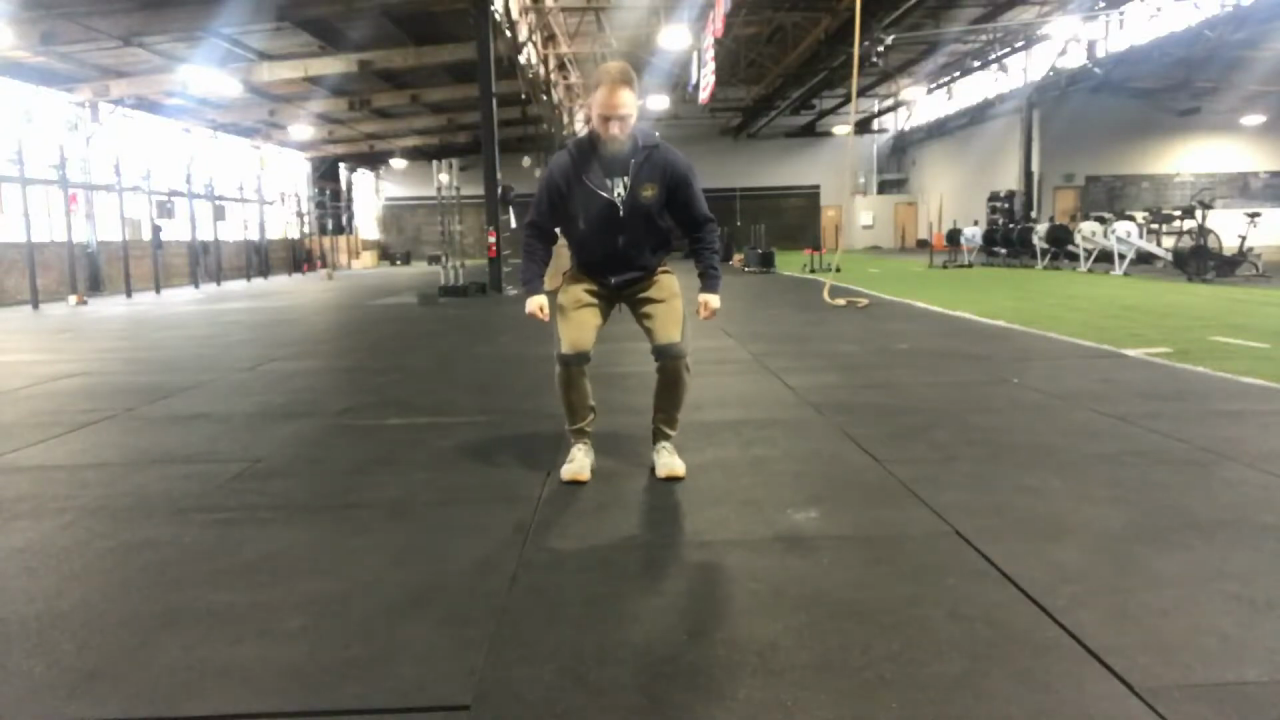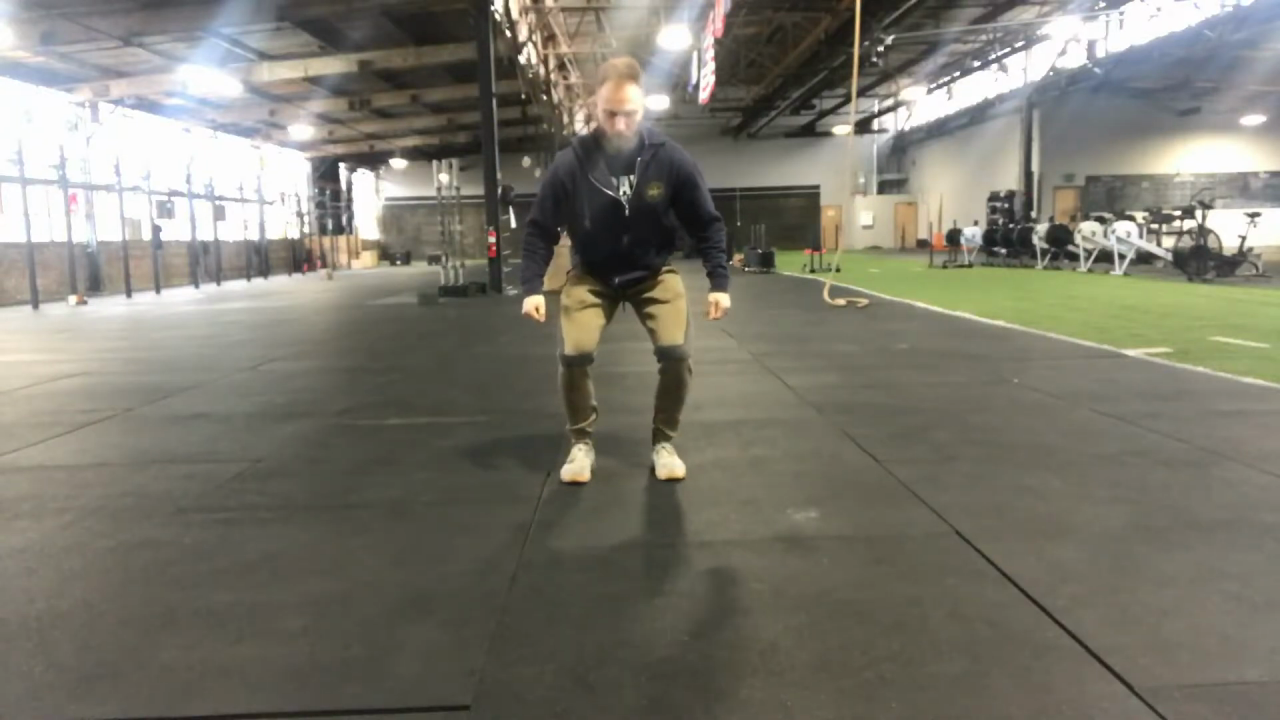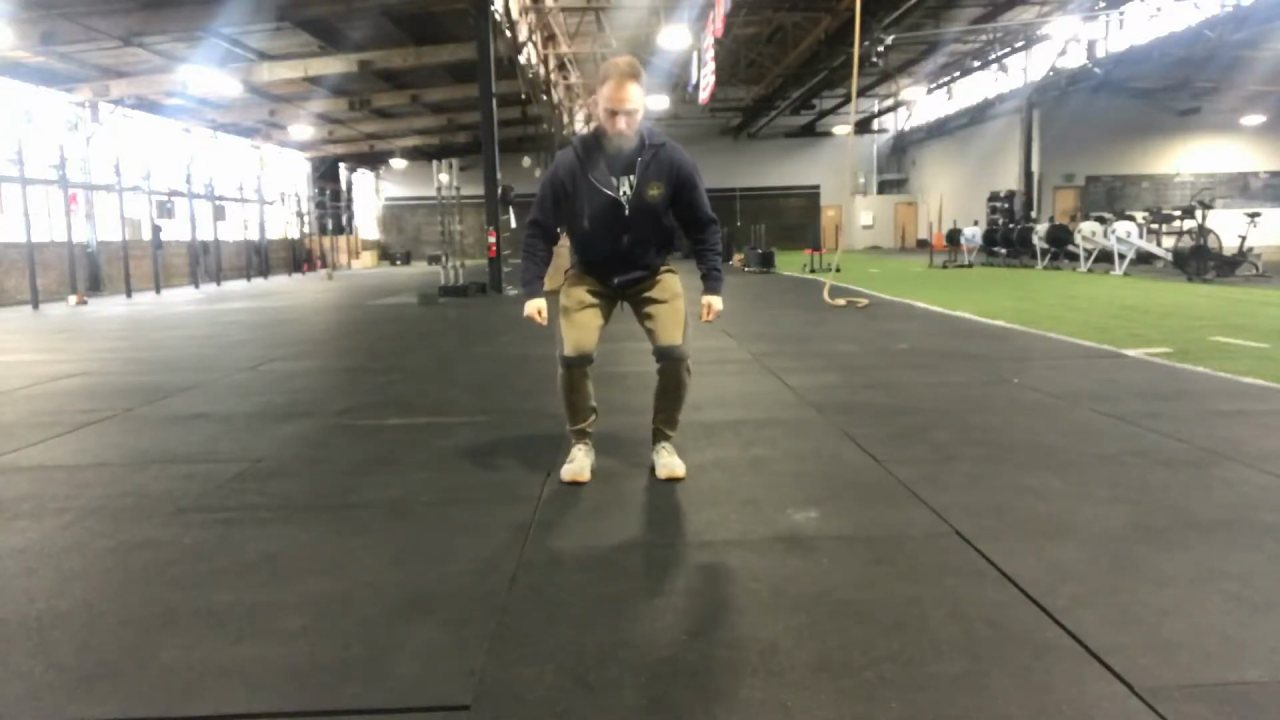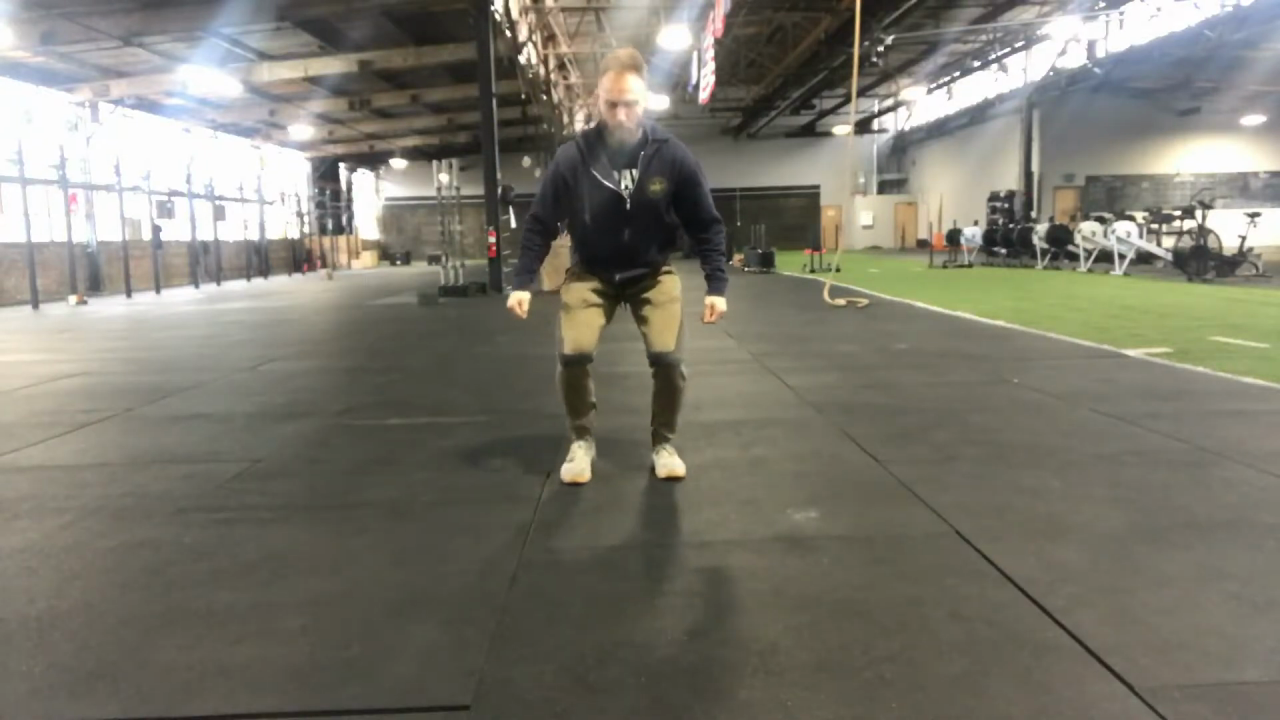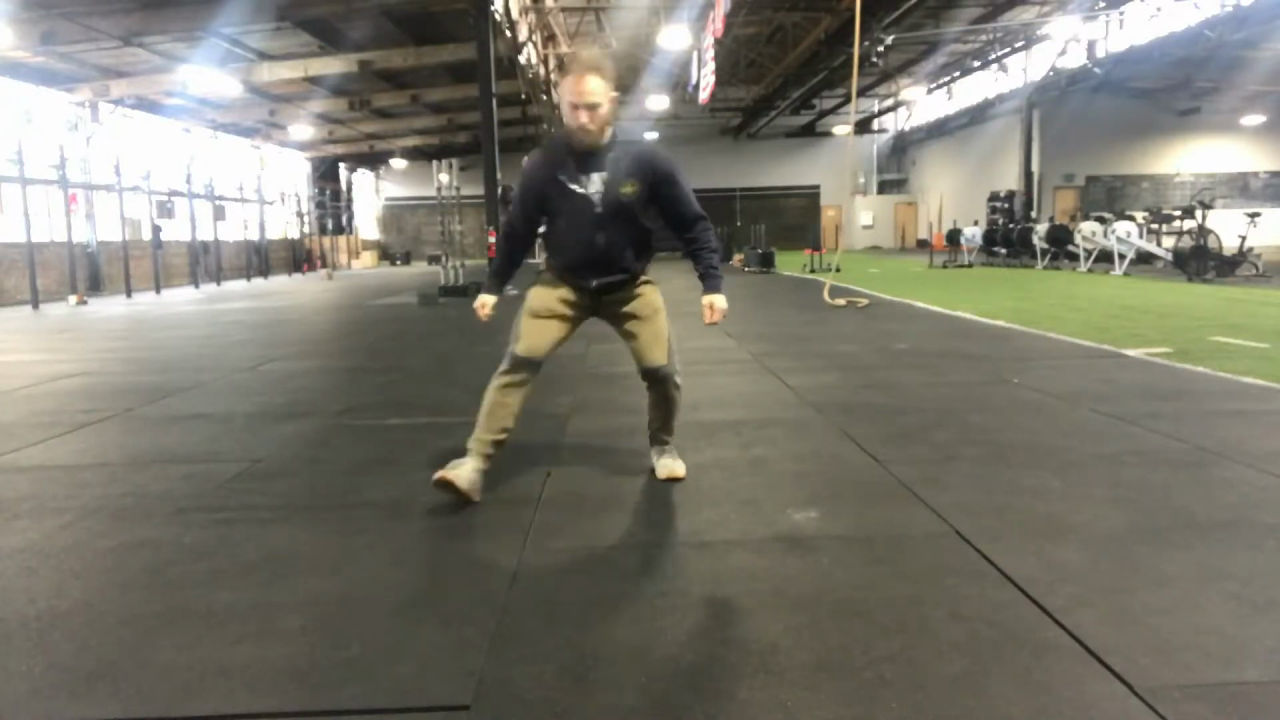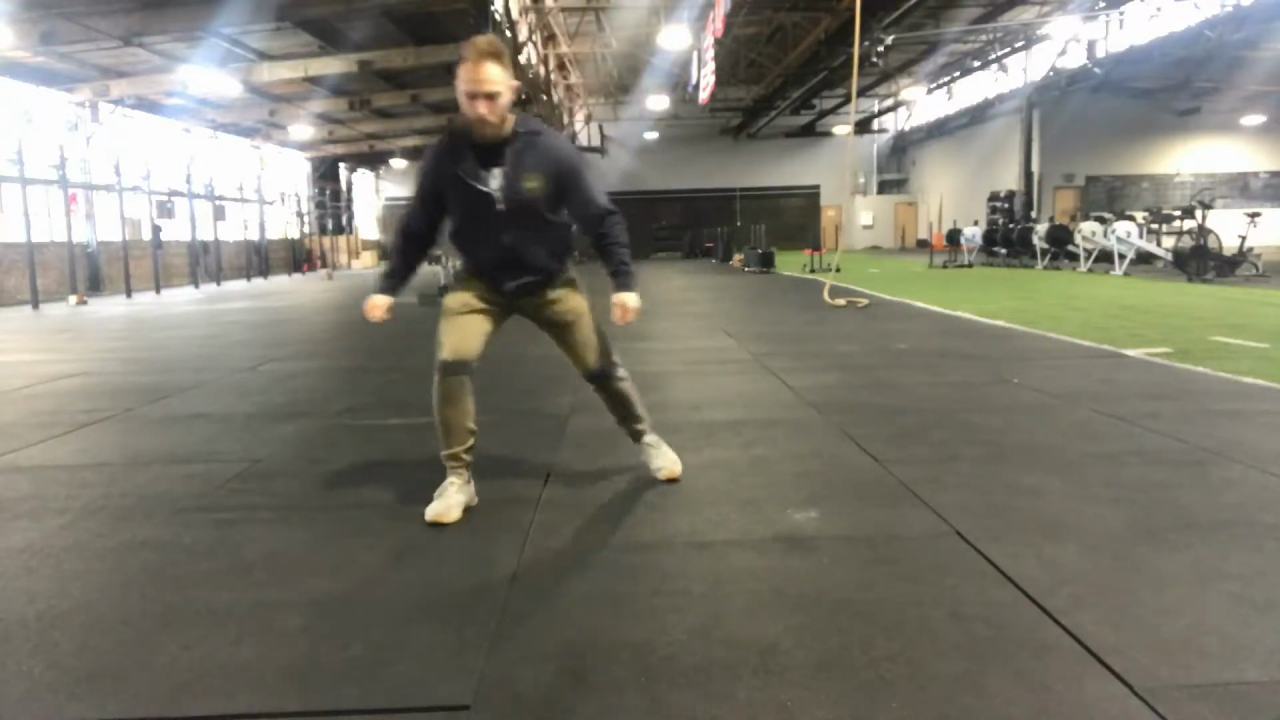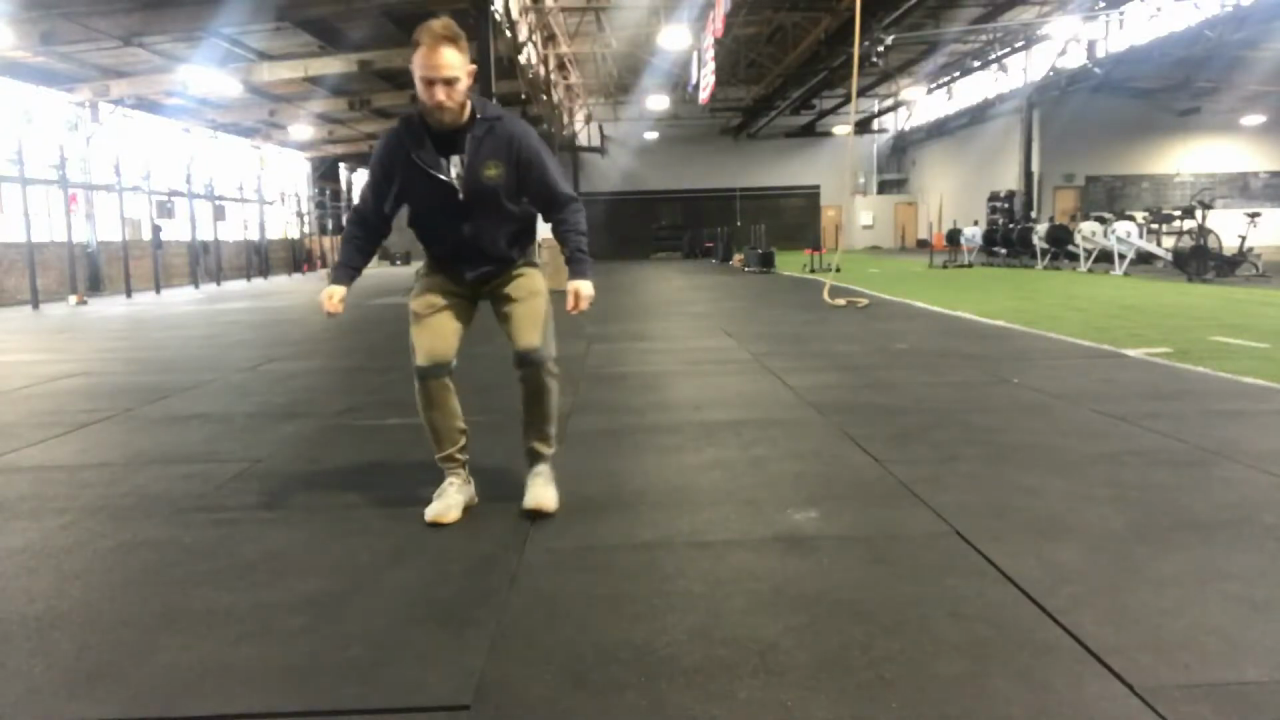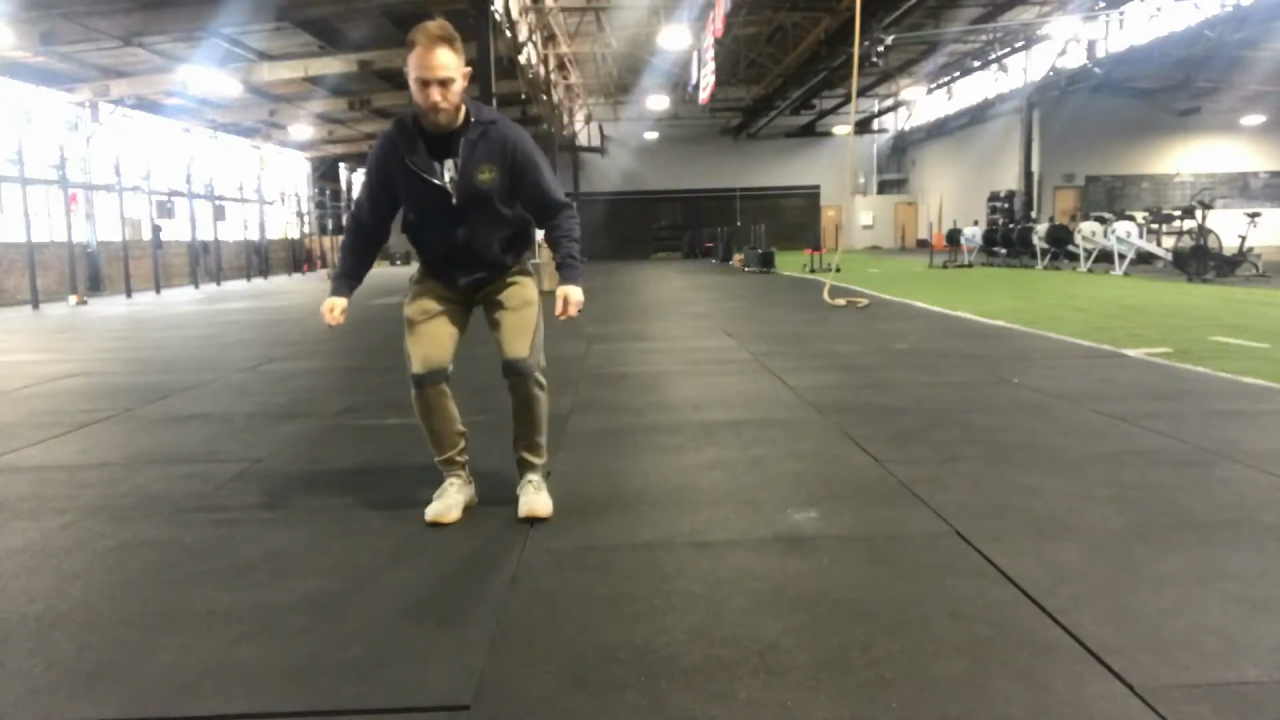
dt=0.3s
person 1, frame 1
left shoulder: (665, 160)
right shoulder: (566, 165)
left elbow: (701, 225)
right elbow: (538, 229)
left wrist: (710, 283)
right wrist: (534, 286)
left hip: (650, 274)
right hip: (588, 276)
left knee: (673, 352)
right knee: (571, 354)
left ankle: (664, 442)
right ankle: (581, 444)
person 1, frame 2
left shoulder: (671, 159)
right shoulder: (571, 163)
left elbow: (707, 223)
right elbow: (540, 227)
left wrist: (719, 281)
right wrist: (532, 286)
left hip: (654, 273)
right hip: (591, 275)
left knee: (676, 354)
right knee: (574, 354)
left ankle: (664, 443)
right ankle: (581, 444)
person 1, frame 3
left shoulder: (670, 159)
right shoulder: (571, 162)
left elbow: (703, 226)
right elbow: (540, 229)
left wrist: (712, 284)
right wrist: (532, 289)
left hip: (653, 274)
right hip: (590, 275)
left knee: (675, 353)
right knee: (574, 356)
left ankle: (663, 442)
right ankle: (581, 444)
person 1, frame 4
left shoulder: (673, 156)
right shoulder: (574, 156)
left elbow: (707, 225)
right elbow: (541, 223)
left wrist: (717, 285)
right wrist: (522, 281)
left hip: (652, 273)
right hip: (591, 273)
left knee: (667, 358)
right knee: (573, 352)
left ankle: (663, 443)
right ankle: (583, 440)
person 1, frame 5
left shoulder: (645, 160)
right shoulder: (545, 163)
left elbow: (692, 223)
right elbow: (518, 229)
left wrist: (712, 284)
right wrist: (492, 287)
left hip: (628, 283)
right hip: (563, 281)
left knee: (661, 370)
right knee: (521, 359)
left ankle: (662, 447)
right ankle: (476, 461)
person 1, frame 6
left shoulder: (550, 150)
right shoulder: (446, 156)
left elbow: (601, 216)
right elbow: (417, 227)
left wrist: (624, 282)
right wrist: (389, 286)
left hip: (550, 280)
right hip: (480, 282)
left knee: (600, 367)
right knee: (452, 364)
left ankle: (644, 437)
right ankle: (458, 476)
person 1, frame 7
left shoulder: (510, 134)
right shoulder: (400, 144)
left elbow: (562, 203)
right elbow: (370, 216)
left wrist: (579, 268)
right wrist: (342, 276)
left hip: (512, 266)
right hip: (444, 273)
left knee: (536, 355)
right knee: (430, 365)
left ankle: (540, 465)
right ankle: (456, 477)
person 1, frame 8
left shoulder: (505, 138)
right shoulder: (393, 148)
left elbow: (556, 209)
right elbow: (368, 223)
left wrist: (570, 275)
right wrist: (342, 286)
left hip: (507, 272)
right hip: (437, 278)
left knee: (523, 366)
right knee: (426, 372)
left ankle: (532, 474)
right ankle: (456, 478)
